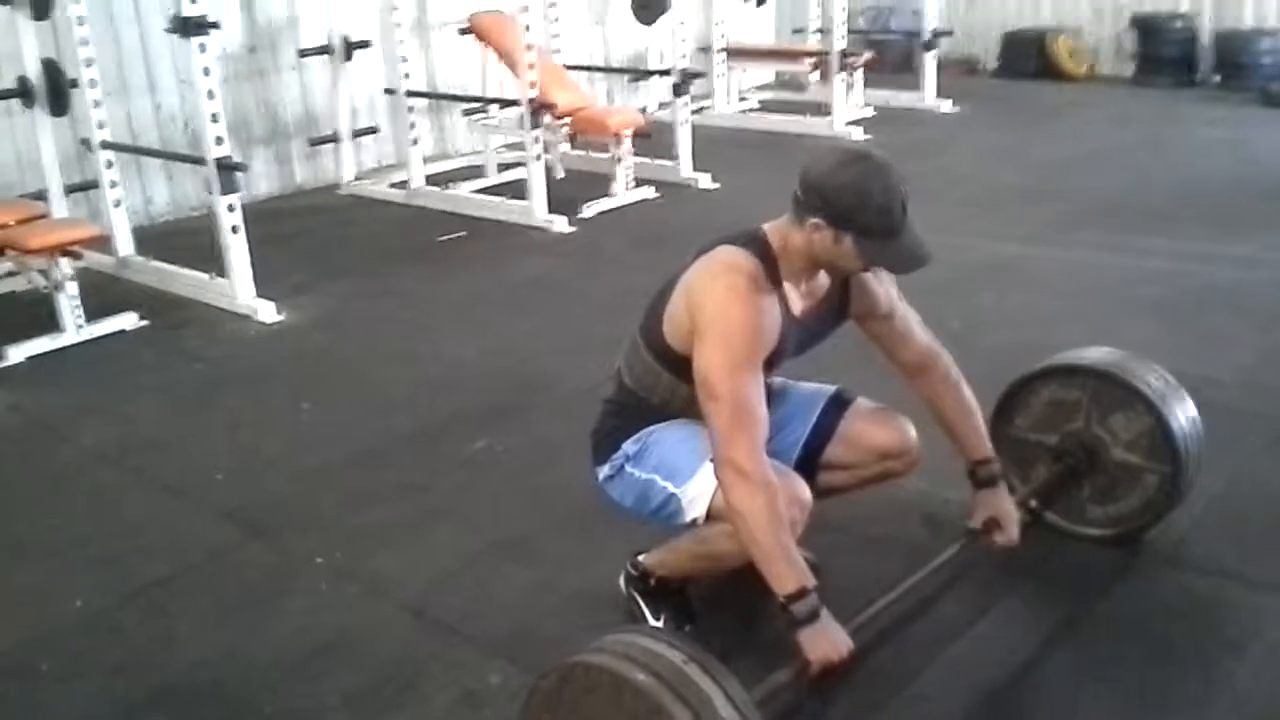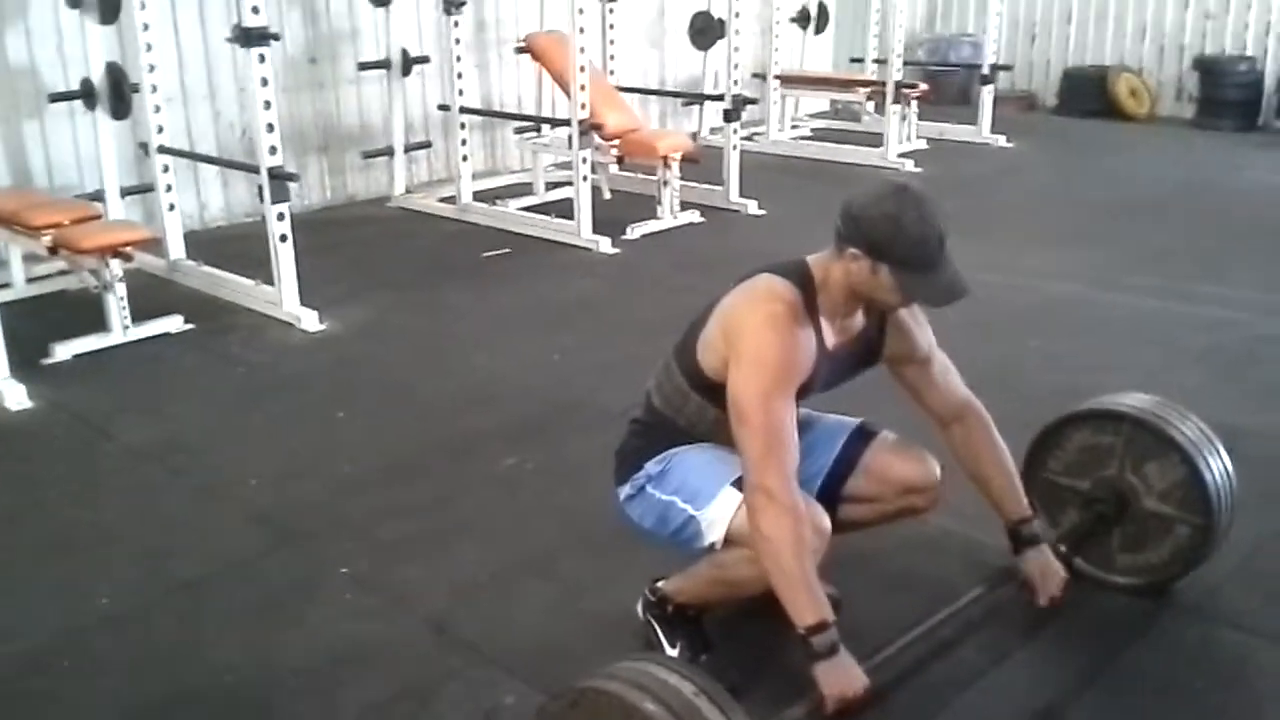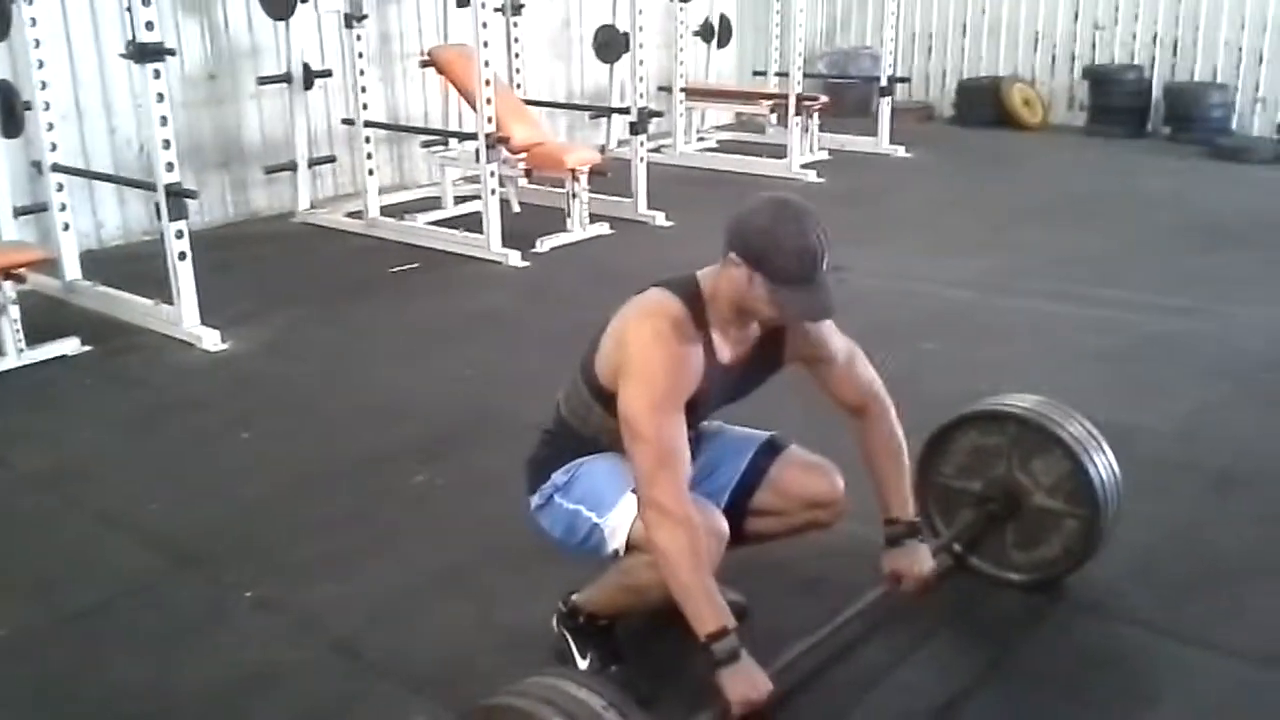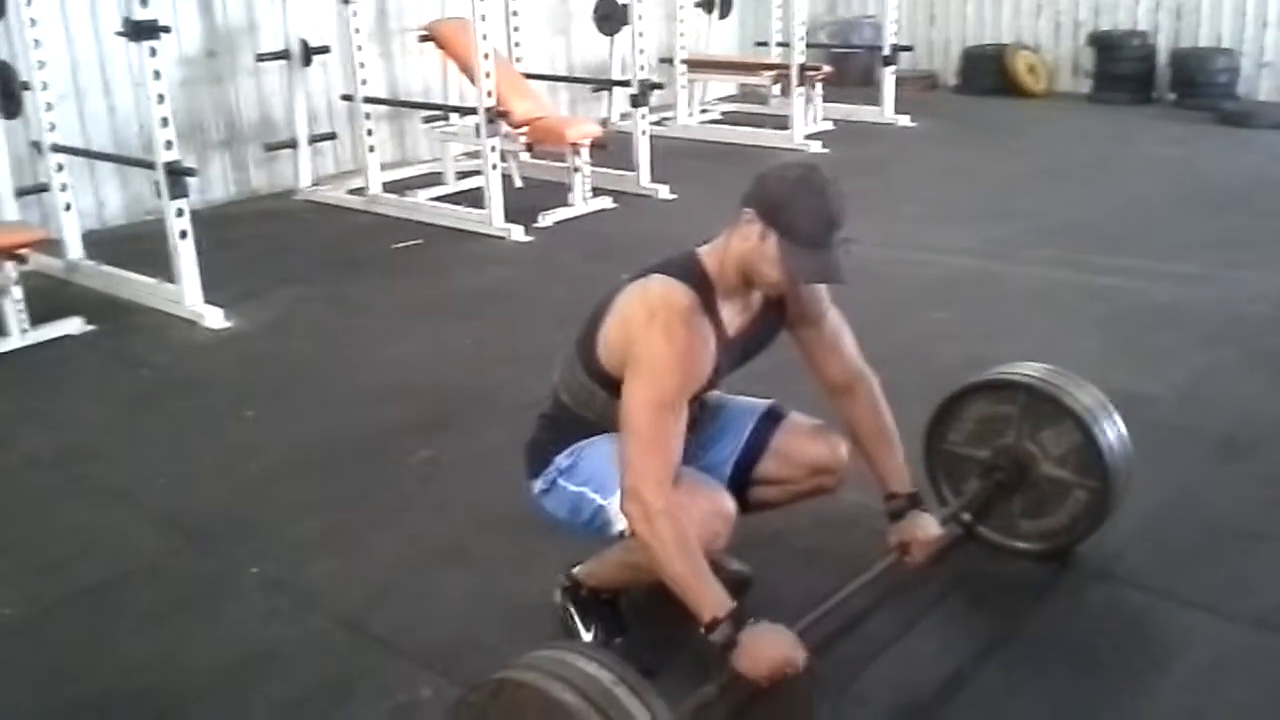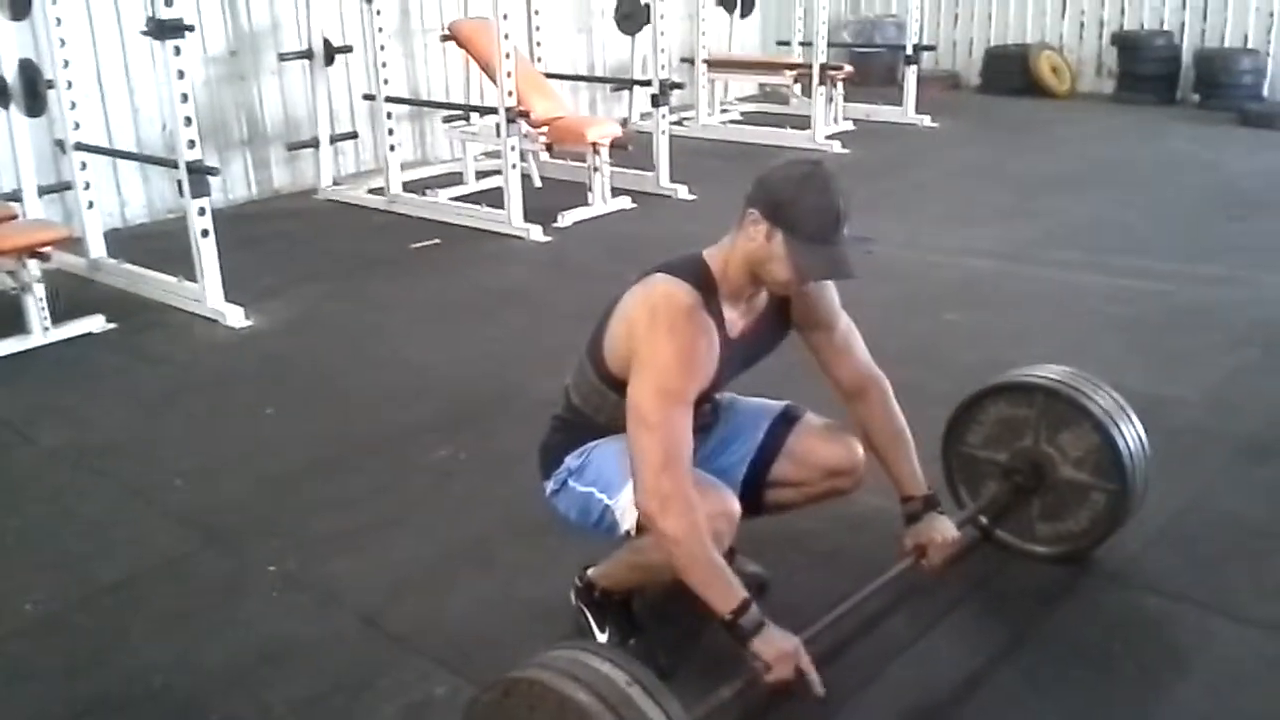
dt=1s
person 1, frame 1
left shoulder: (855, 274)
right shoulder: (736, 293)
left elbow: (926, 362)
right elbow: (741, 467)
left wrist: (988, 476)
right wrist: (807, 612)
right hip: (642, 438)
left knee: (893, 443)
right knee: (786, 505)
left ankle: (767, 540)
right ankle: (650, 574)
person 1, frame 2
left shoulder: (890, 315)
right shoulder: (774, 322)
left elbow: (960, 415)
right elbow: (770, 492)
left wrist: (1028, 537)
right wrist: (825, 647)
left hip: (764, 436)
right hip: (664, 461)
left knee: (917, 480)
right knee: (803, 532)
left ankle: (784, 570)
right ankle: (669, 601)
person 1, frame 3
left shoulder: (793, 321)
right shoulder: (662, 334)
left elbow: (870, 404)
right elbow: (664, 505)
left wrist: (903, 532)
right wrist: (727, 653)
left hip: (678, 445)
right hip: (575, 471)
left knee: (823, 494)
right knee: (700, 534)
left ankle: (690, 579)
right ankle: (584, 614)
person 1, frame 4
left shoulder: (790, 283)
right shoulder: (672, 319)
left elbow: (852, 383)
right elbow: (646, 499)
left wrist: (905, 504)
right wrist: (734, 631)
right hip: (577, 452)
left knee: (826, 458)
right knee: (707, 518)
left ankle: (688, 546)
right ankle: (587, 586)
person 1, frame 5
left shoulder: (799, 287)
right shoulder: (675, 316)
left elbow: (864, 385)
right elbow: (661, 498)
left wrist: (920, 506)
right wrist: (751, 626)
right hip: (590, 452)
left knee: (841, 461)
right knee: (711, 517)
left ankle: (706, 550)
right ankle: (600, 588)
